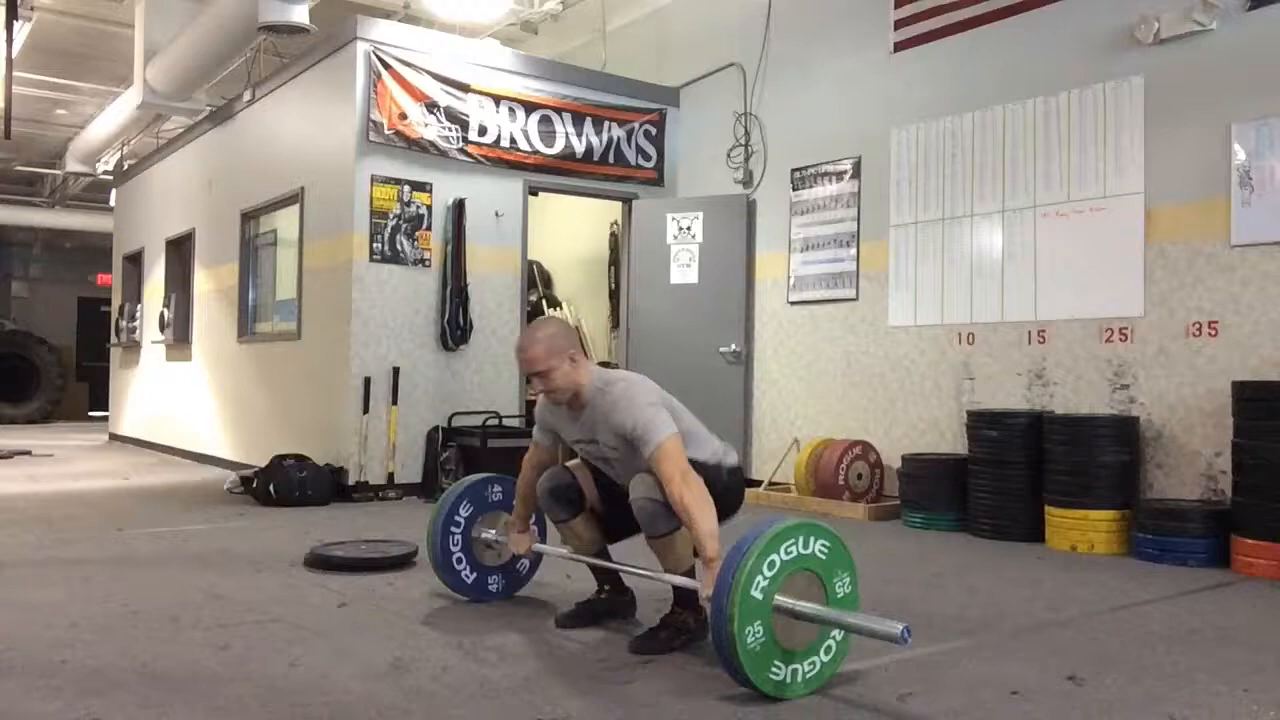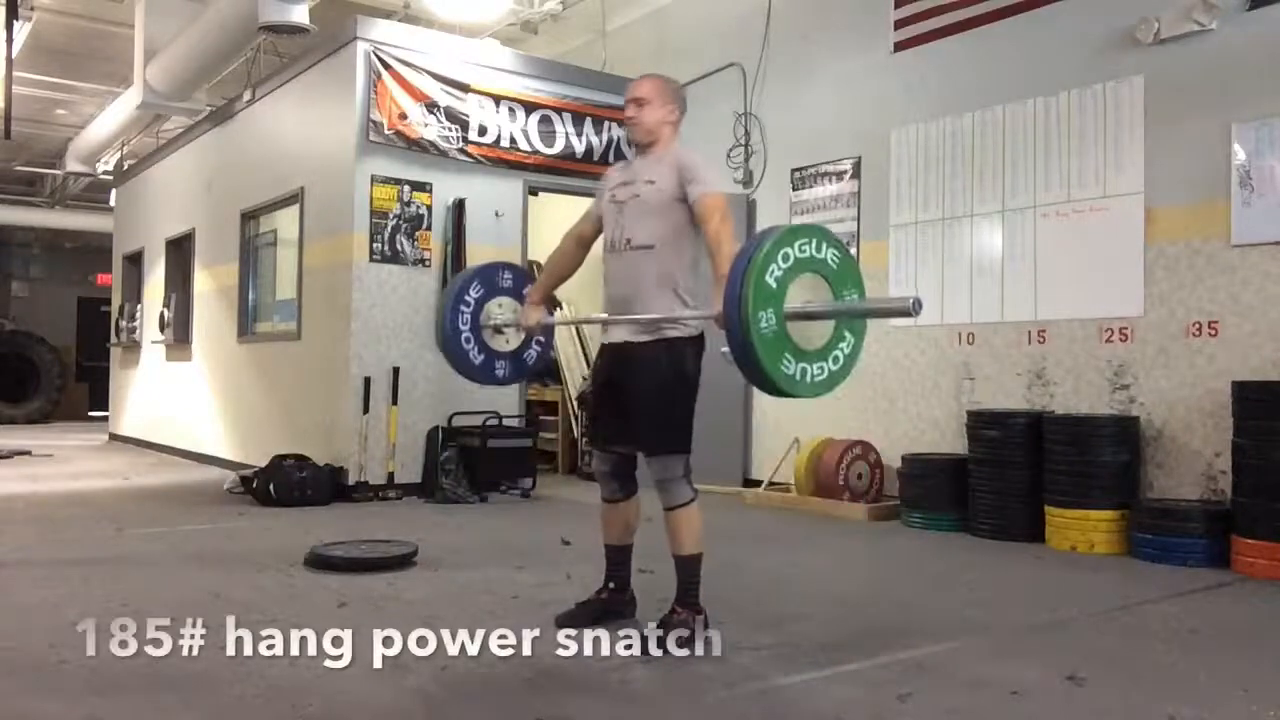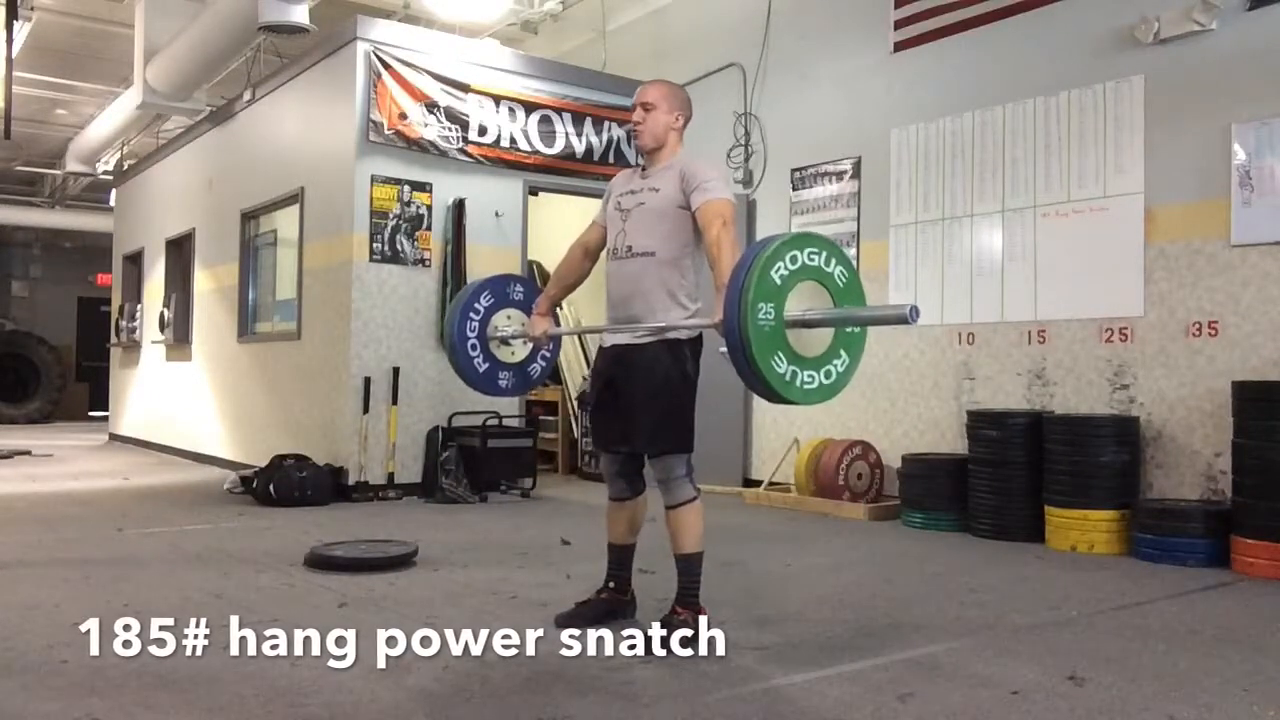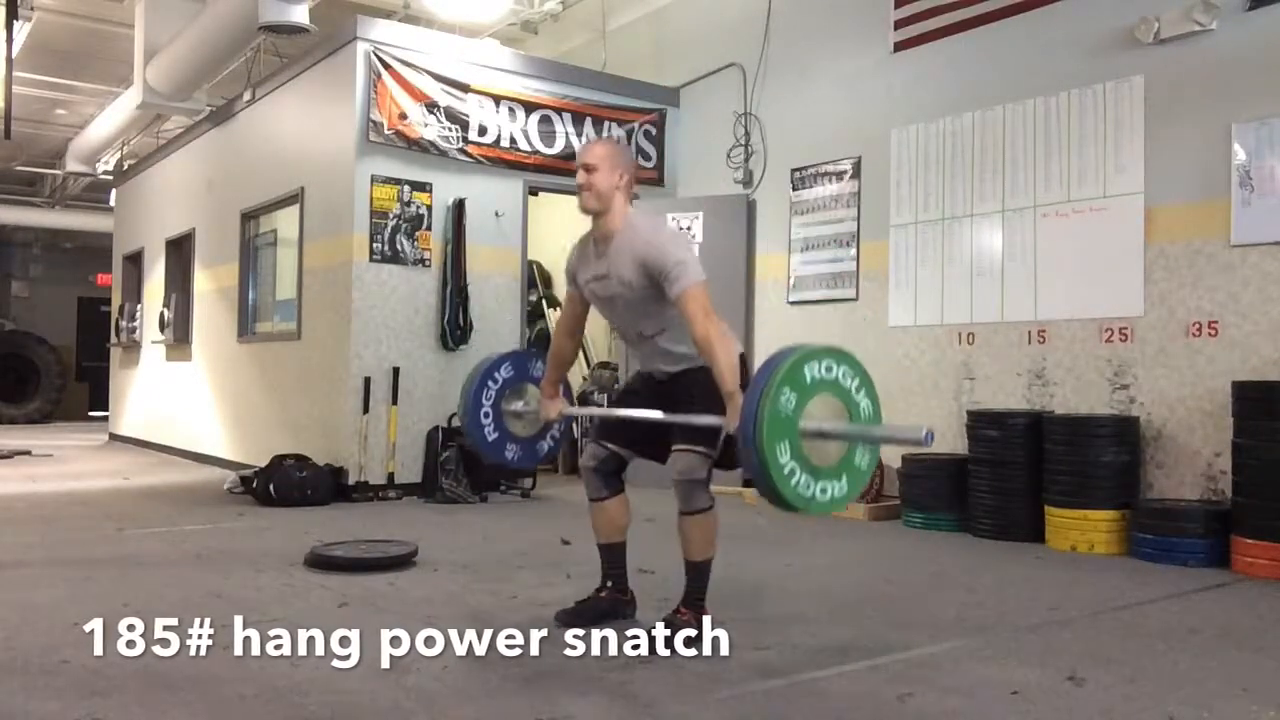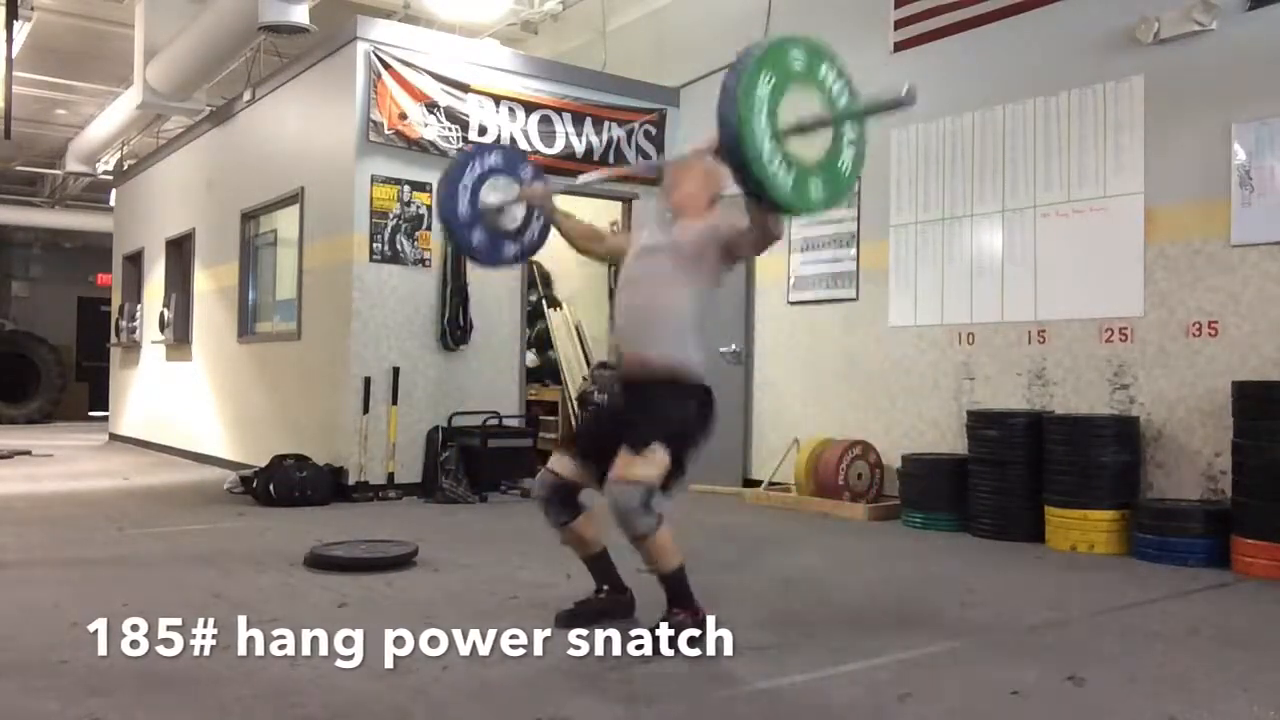
dt=1s
person 1, frame 1
left shoulder: (628, 398)
right shoulder: (551, 407)
left elbow: (680, 484)
right elbow: (534, 465)
left wrist: (713, 563)
right wrist: (519, 526)
left hip: (714, 475)
left knee: (647, 492)
right knee: (553, 487)
left ankle: (688, 612)
right ankle: (612, 592)
person 1, frame 2
left shoulder: (687, 164)
right shoulder: (616, 176)
left elbow: (717, 221)
right elbow: (577, 239)
left wrist: (728, 291)
right wrist: (535, 298)
left hip: (668, 340)
right hip: (618, 340)
left knee: (668, 471)
right knee: (610, 466)
left ankle: (690, 609)
right ankle: (616, 591)
person 1, frame 3
left shoulder: (694, 174)
right shoulder: (620, 184)
left elbow: (720, 229)
right elbow: (584, 249)
left wrist: (726, 297)
right wrist: (543, 308)
left hip: (667, 343)
right hip: (616, 344)
left knee: (671, 471)
right knee: (619, 470)
left ankle: (689, 608)
right ankle: (616, 590)
person 1, frame 4
left shoulder: (654, 242)
right shoulder: (580, 256)
left elbow: (705, 322)
right elbow: (568, 329)
left wrist: (734, 401)
right wrist: (551, 390)
left hip: (706, 370)
right hip: (656, 373)
left knee: (687, 470)
right knee: (597, 460)
left ankle: (694, 609)
right ankle: (615, 590)
person 1, frame 5
left shoulder: (716, 231)
right shoulder: (651, 234)
left elbow: (763, 231)
right elbow: (594, 241)
right wrist: (547, 205)
left hip: (676, 389)
right hip: (626, 391)
left knee: (625, 496)
right knee: (552, 487)
left ankle: (686, 612)
right ankle: (611, 591)
